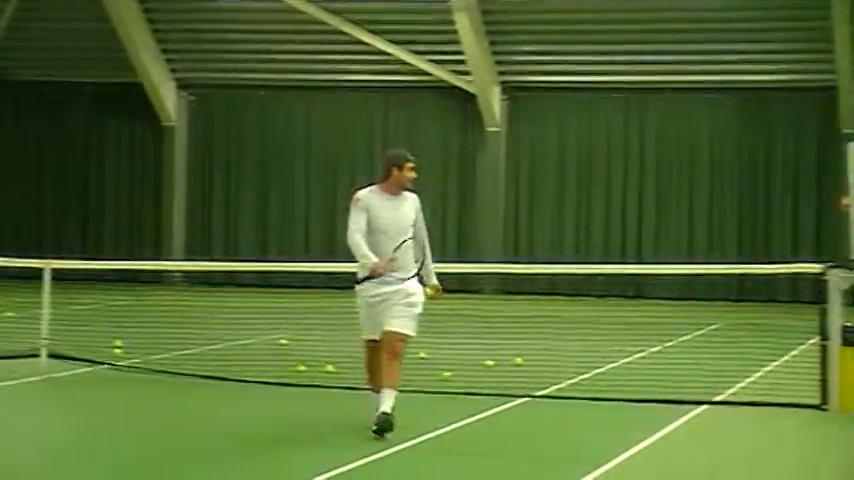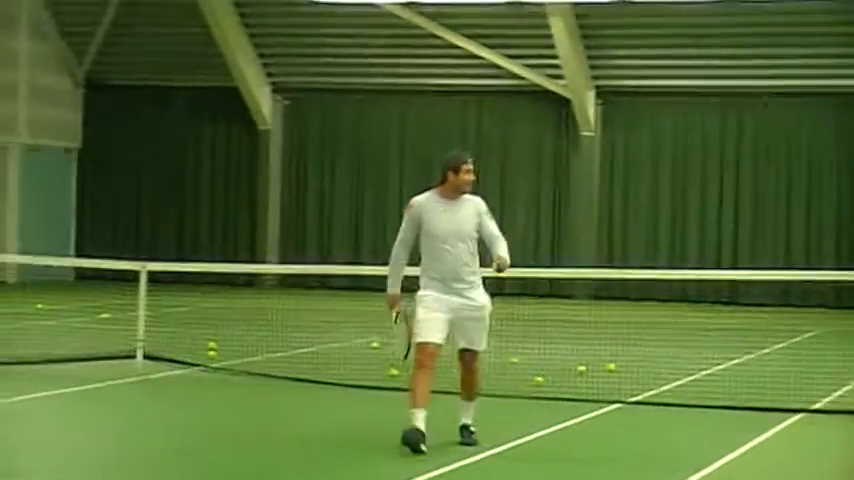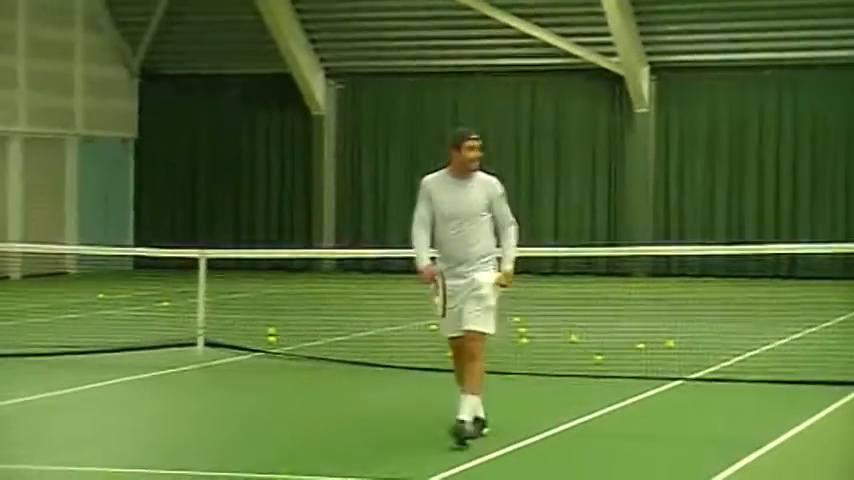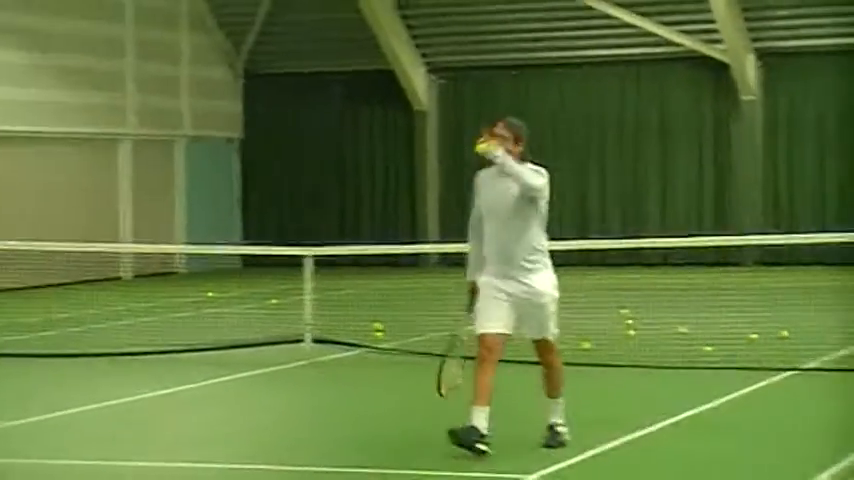
dt=0.5s
person 1, frame 1
left shoulder: (412, 201)
right shoulder: (363, 198)
left elbow: (421, 240)
right elbow: (354, 235)
left wrist: (430, 277)
right wrist: (370, 262)
left hip: (406, 287)
right hip: (372, 286)
left knee: (394, 349)
right knee: (373, 352)
left ankle: (385, 413)
right ankle: (382, 405)
person 1, frame 2
left shoulder: (477, 205)
right shoulder: (419, 205)
left elbow: (496, 238)
right elbow: (402, 247)
left wrist: (502, 257)
right wrist: (392, 287)
left hip: (471, 296)
right hip: (433, 294)
left knee: (470, 364)
right knee: (424, 359)
left ankle: (466, 423)
right ankle: (417, 430)
person 1, frame 3
left shoulder: (490, 185)
right shoulder: (430, 185)
left elbow: (508, 226)
right elbow: (421, 228)
left wrist: (508, 264)
right wrist: (424, 262)
left hip: (482, 276)
right hip: (448, 278)
left knee: (473, 350)
right knee: (459, 353)
left ankle: (464, 422)
right ankle: (476, 413)
person 1, frame 4
left shoulder: (536, 175)
right shoulder: (483, 179)
left elbow: (529, 185)
left wrist: (497, 155)
right wrist: (472, 274)
left hip: (534, 278)
right hip: (493, 280)
left knee: (547, 353)
right knee: (486, 353)
left ankle: (557, 423)
right ankle: (478, 431)
